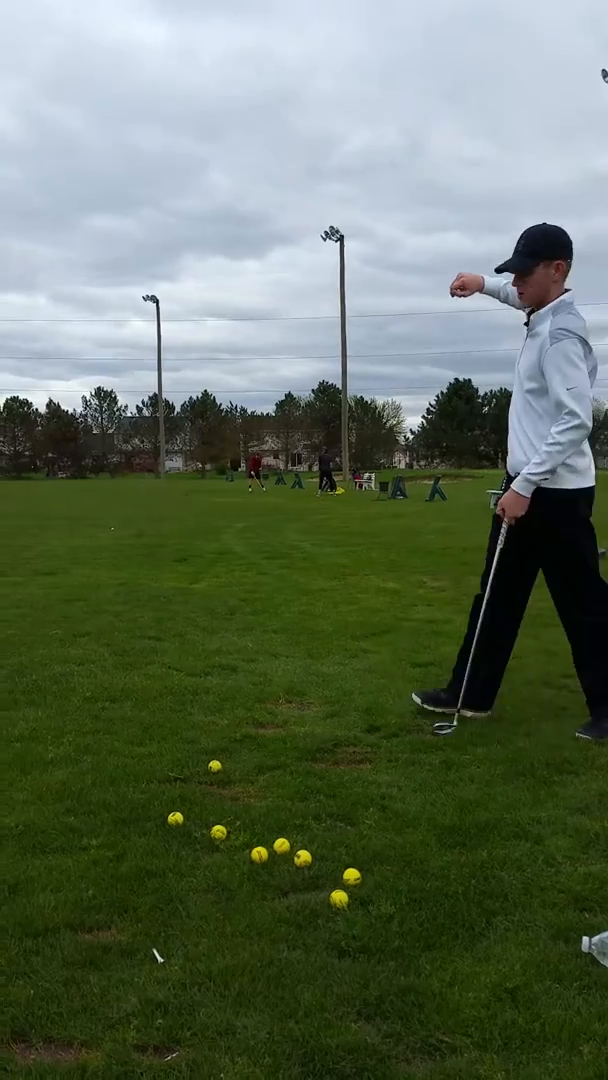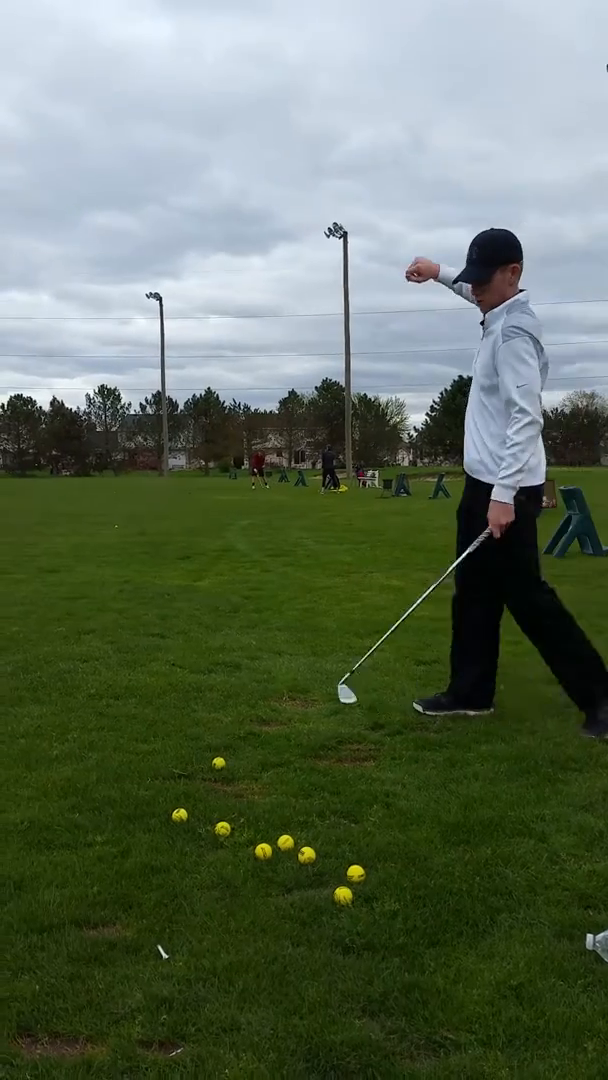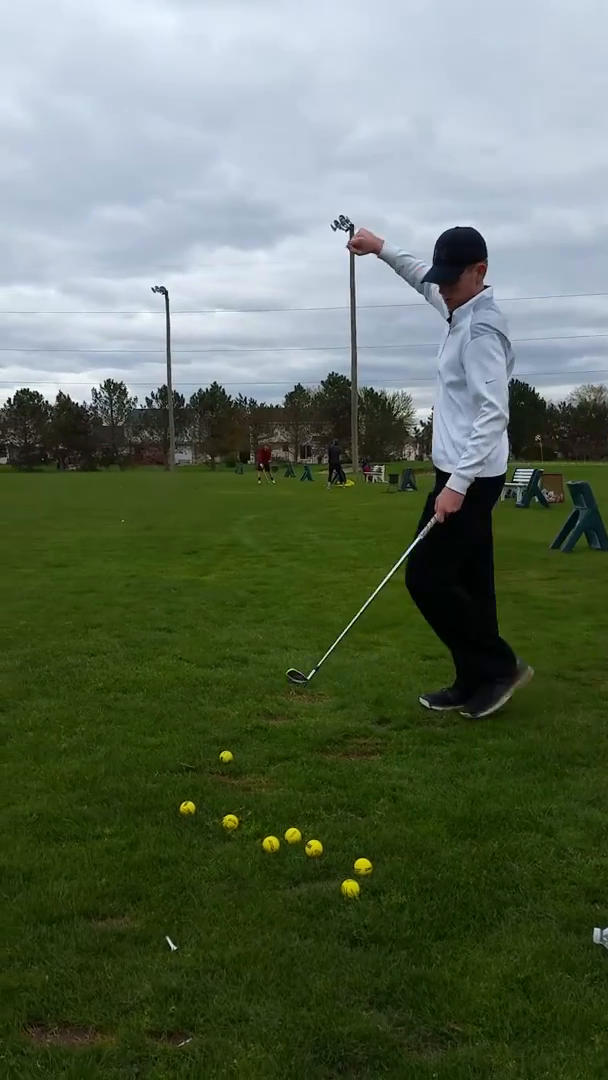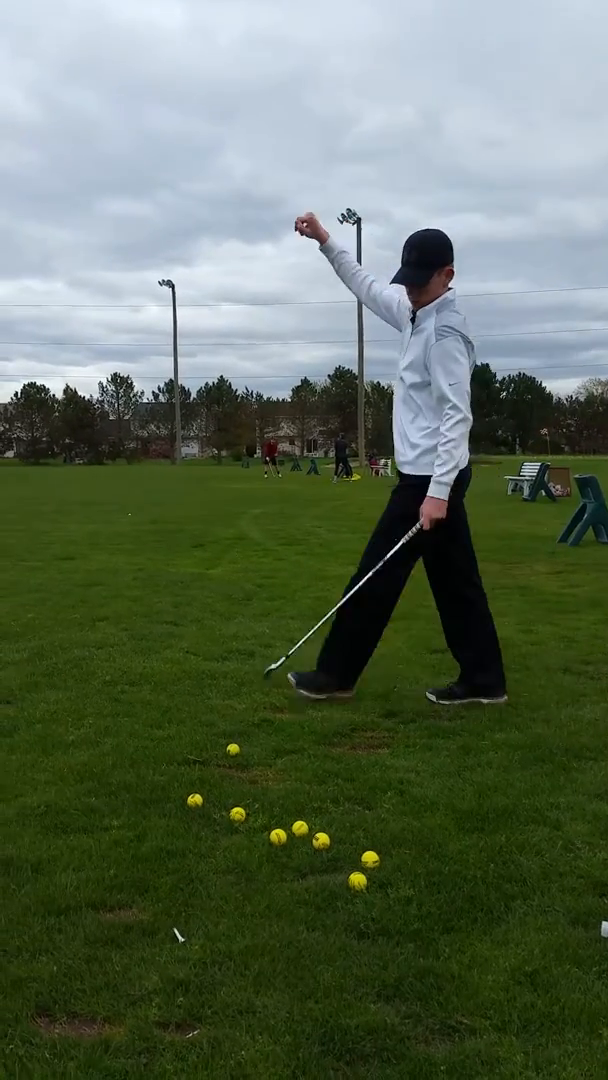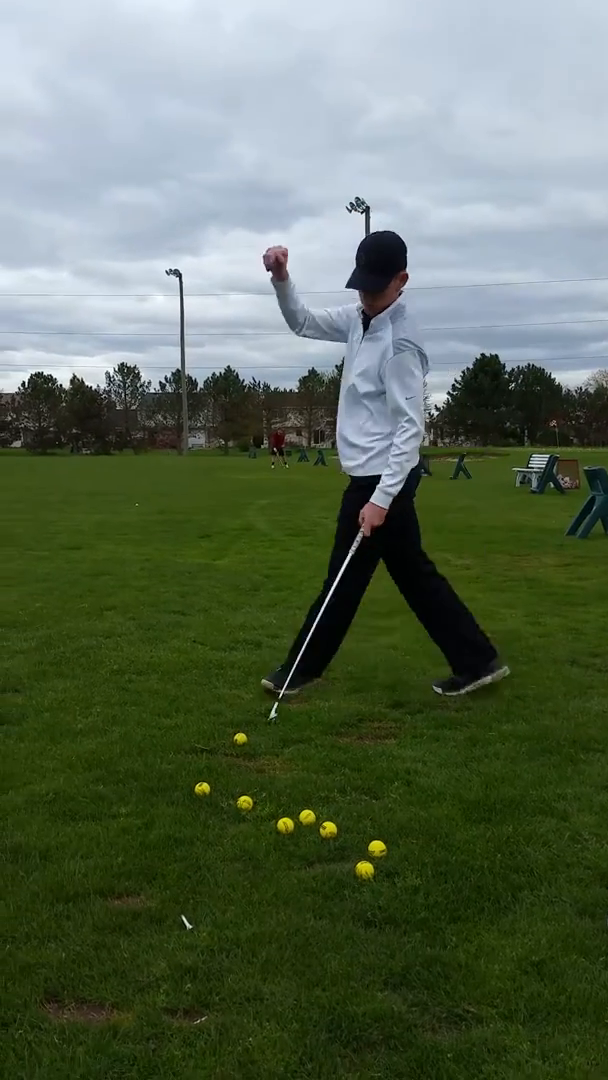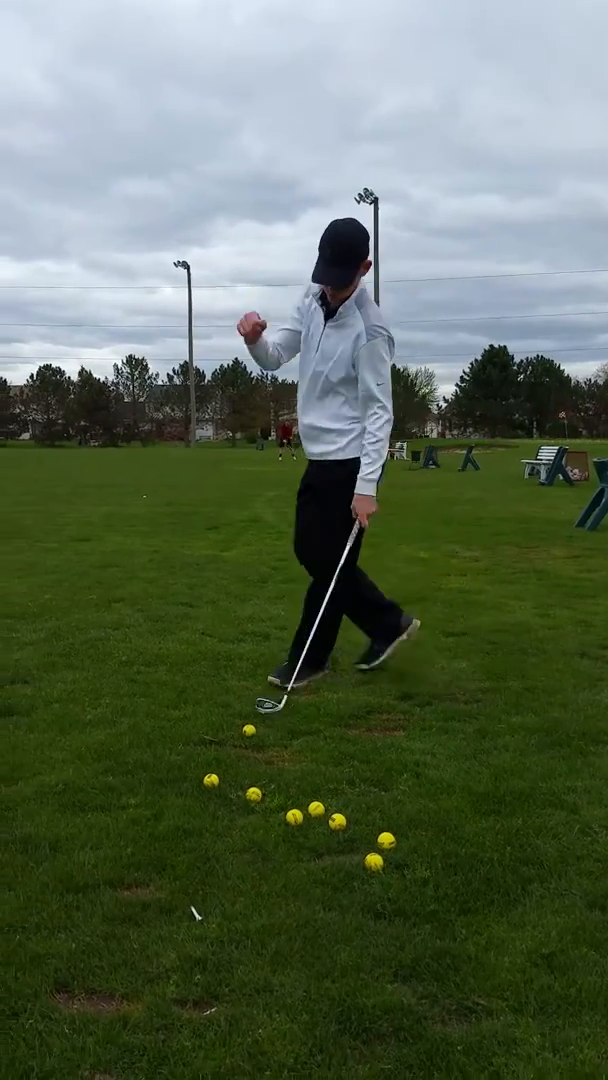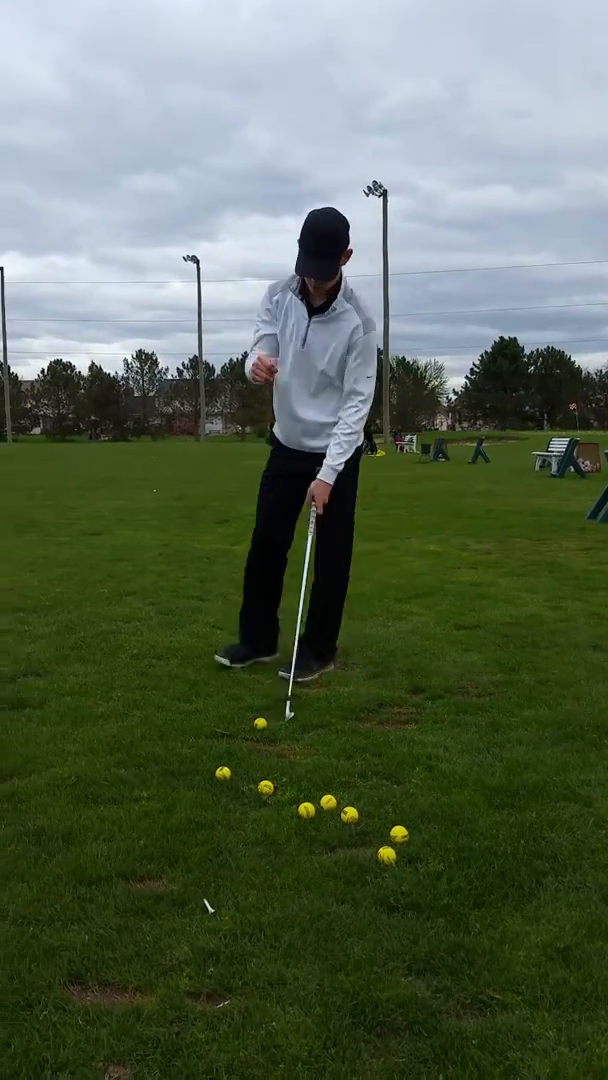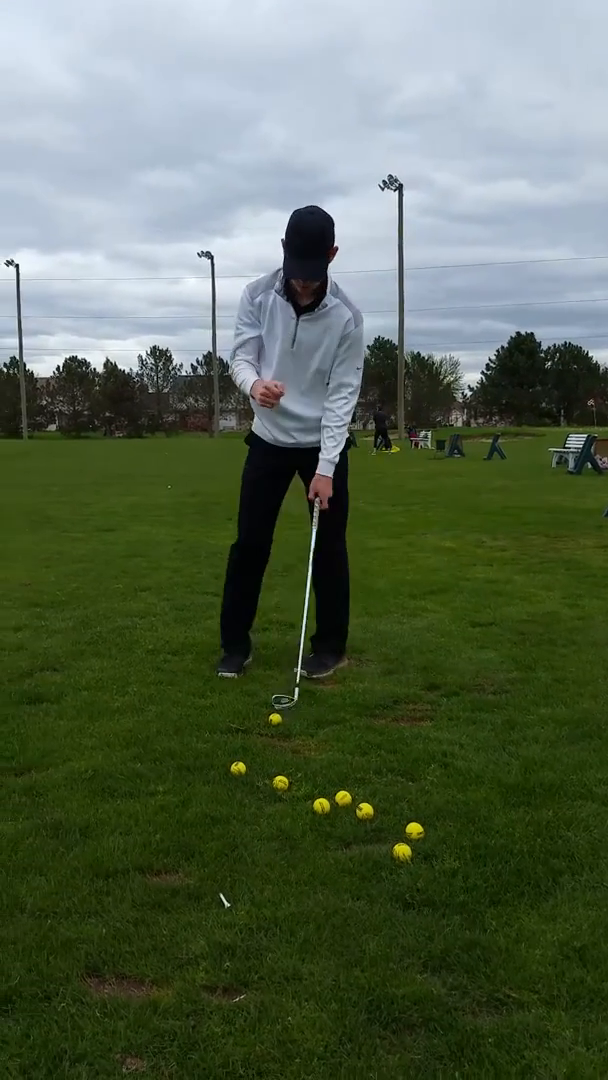
dt=0.2s
person 1, frame 1
left shoulder: (561, 333)
right shoulder: (544, 319)
left wrist: (525, 485)
right wrist: (485, 284)
left hip: (557, 491)
right hip: (525, 481)
right knee: (499, 590)
right ankle: (472, 691)
person 1, frame 2
left shoulder: (512, 332)
right shoulder: (500, 317)
left elbow: (525, 418)
right elbow: (478, 291)
left wrist: (503, 495)
right wrist: (439, 273)
left hip: (509, 489)
right hip: (483, 482)
left knee: (525, 597)
right knee: (474, 590)
right ankle: (470, 691)
person 1, frame 3
left shoulder: (481, 328)
right shoulder: (461, 314)
left elbow: (492, 412)
right elbow: (429, 282)
left wrist: (458, 483)
right wrist: (383, 250)
left hip: (473, 478)
right hip: (460, 473)
left knee: (429, 576)
right knee: (468, 580)
left ankle: (497, 667)
right ankle: (477, 681)
person 1, frame 4
left shoulder: (444, 331)
right shoulder: (415, 314)
left elbow: (457, 415)
right elbow: (368, 288)
left wrist: (438, 490)
right wrist: (326, 241)
left hip: (429, 477)
right hip: (427, 473)
left knee: (377, 573)
right knee: (454, 578)
left ankle: (336, 674)
right ankle: (484, 678)
person 1, frame 5
left shoulder: (399, 341)
right shoulder: (358, 318)
left elbow: (409, 426)
right elbow: (304, 322)
left wrist: (381, 498)
right wrist: (281, 278)
left hip: (379, 478)
right hip: (372, 473)
left knee: (347, 575)
right knee: (412, 573)
left ankle: (304, 667)
right ankle: (476, 660)
person 1, frame 6
left shoulder: (369, 330)
right shoulder: (310, 307)
left elbow: (379, 410)
right elbow: (273, 358)
left wrist: (367, 486)
right wrist: (254, 337)
left hip: (350, 462)
right hip: (320, 456)
left knee: (329, 561)
right knee: (317, 554)
left ankle: (309, 658)
right ankle: (387, 622)
person 1, frame 7
left shoulder: (357, 321)
right shoulder: (278, 296)
left elbow: (357, 401)
right elbow: (261, 350)
left wrist: (329, 474)
right wrist: (257, 364)
left hip: (334, 452)
right hip: (286, 444)
left knee: (330, 554)
right knee: (265, 541)
left ankle: (319, 649)
right ankle: (257, 638)
person 1, frame 8
left shoulder: (346, 317)
right shoulder: (257, 296)
left elbow: (343, 393)
right elbow: (241, 358)
left wrist: (326, 467)
right wrist: (253, 384)
left hip: (324, 446)
right hip: (268, 440)
left knee: (328, 547)
right knee: (249, 543)
left ankle: (330, 646)
right ankle: (235, 644)
